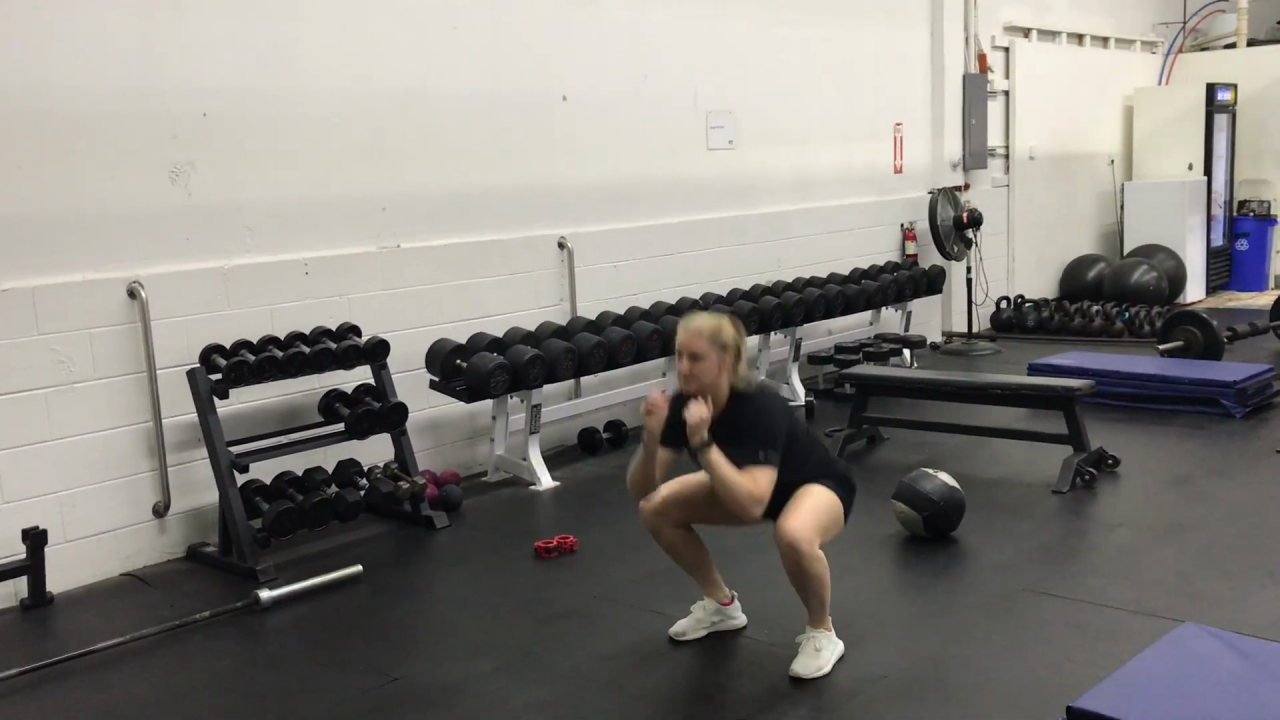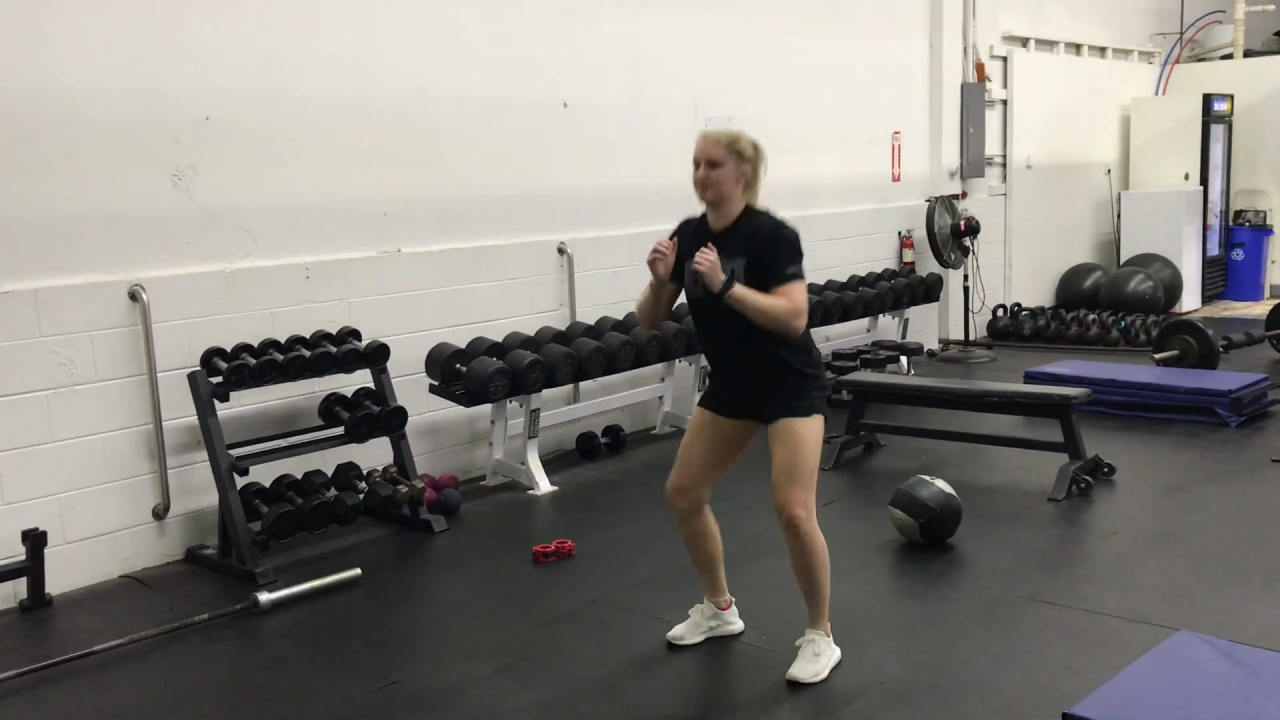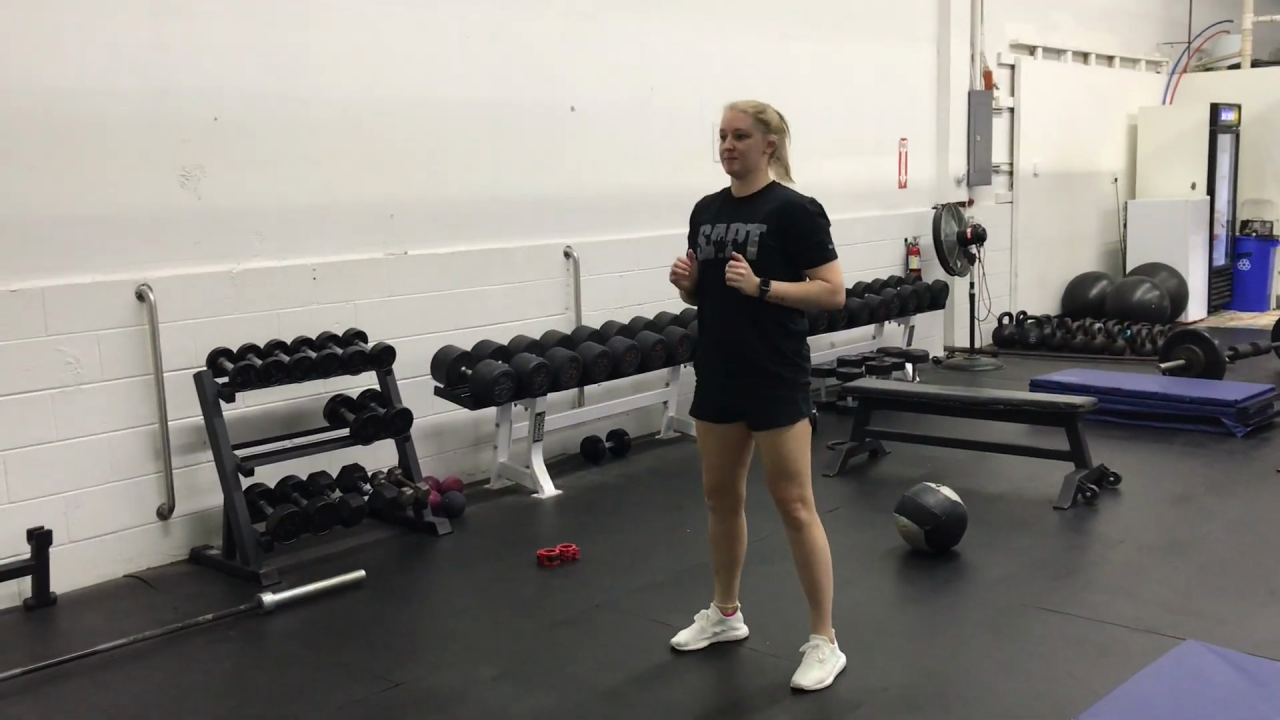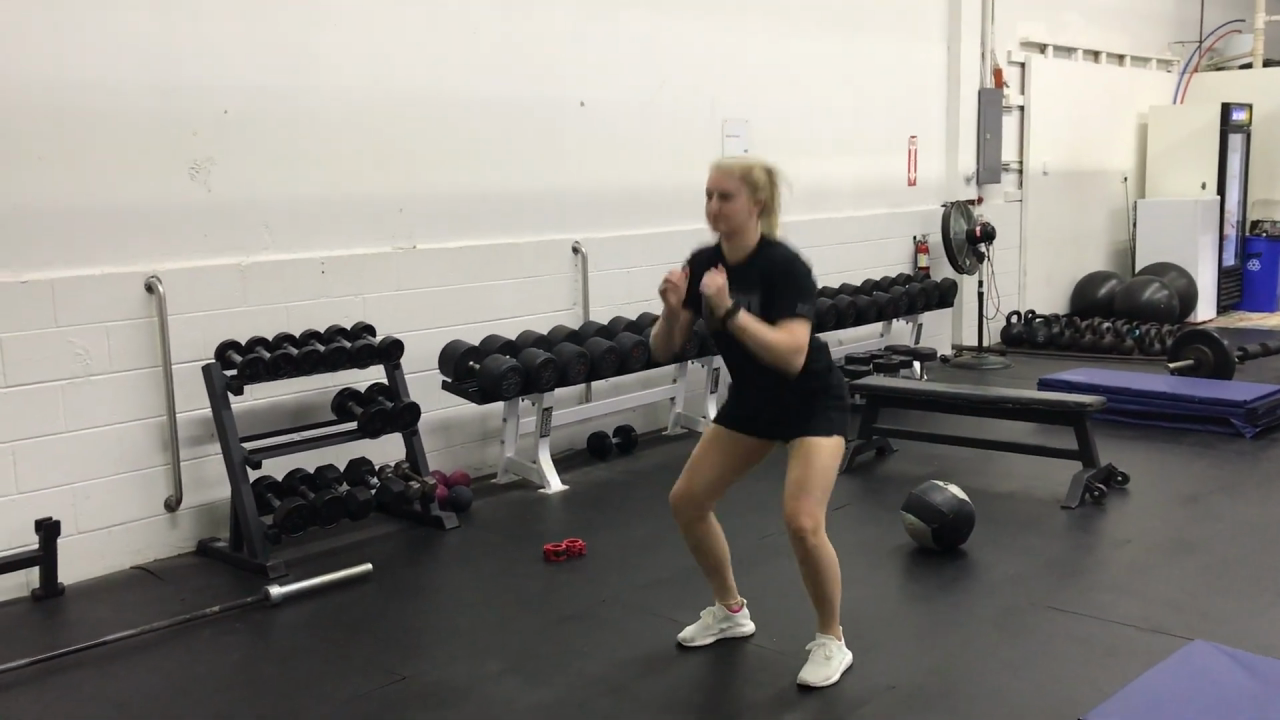
dt=0.4s
person 1, frame 1
left shoulder: (760, 409)
right shoulder: (683, 407)
left elbow: (752, 506)
right elbow: (639, 490)
left wrist: (703, 443)
right wrist: (651, 440)
left hip: (821, 484)
left knee: (794, 536)
right knee: (657, 510)
left ankle: (821, 631)
right ankle: (721, 603)
person 1, frame 2
left shoulder: (771, 234)
right shoulder: (687, 236)
left elbow: (794, 317)
right elbow: (649, 321)
left wrist: (724, 284)
right wrist: (660, 279)
left hip: (792, 387)
right hip: (730, 386)
left knee: (793, 510)
right knee: (682, 495)
left ankle: (820, 636)
right ankle: (719, 608)
person 1, frame 3
left shoulder: (794, 209)
right shoulder: (707, 209)
left elbow: (833, 292)
left wrist: (761, 286)
right wrist: (684, 280)
left hip: (776, 379)
right hip: (716, 376)
left knee: (793, 505)
right knee: (721, 499)
left ankle: (825, 642)
right ankle: (725, 613)
person 1, frame 4
left shoulder: (784, 267)
right shoulder: (703, 262)
left elbow: (791, 356)
right elbow: (664, 349)
left wrist: (729, 310)
right wrist: (672, 309)
left hip: (813, 405)
right hip: (749, 403)
left knee: (801, 522)
right knee: (685, 502)
left ankle: (831, 641)
right ankle: (730, 610)
